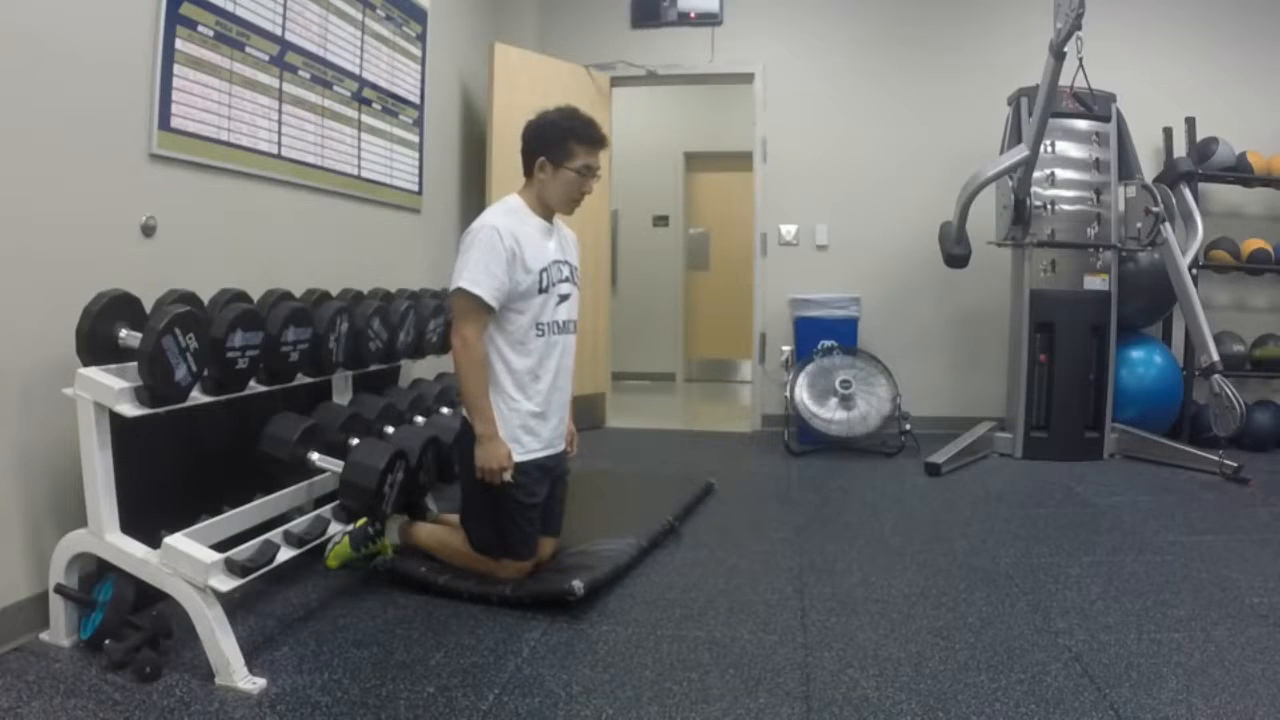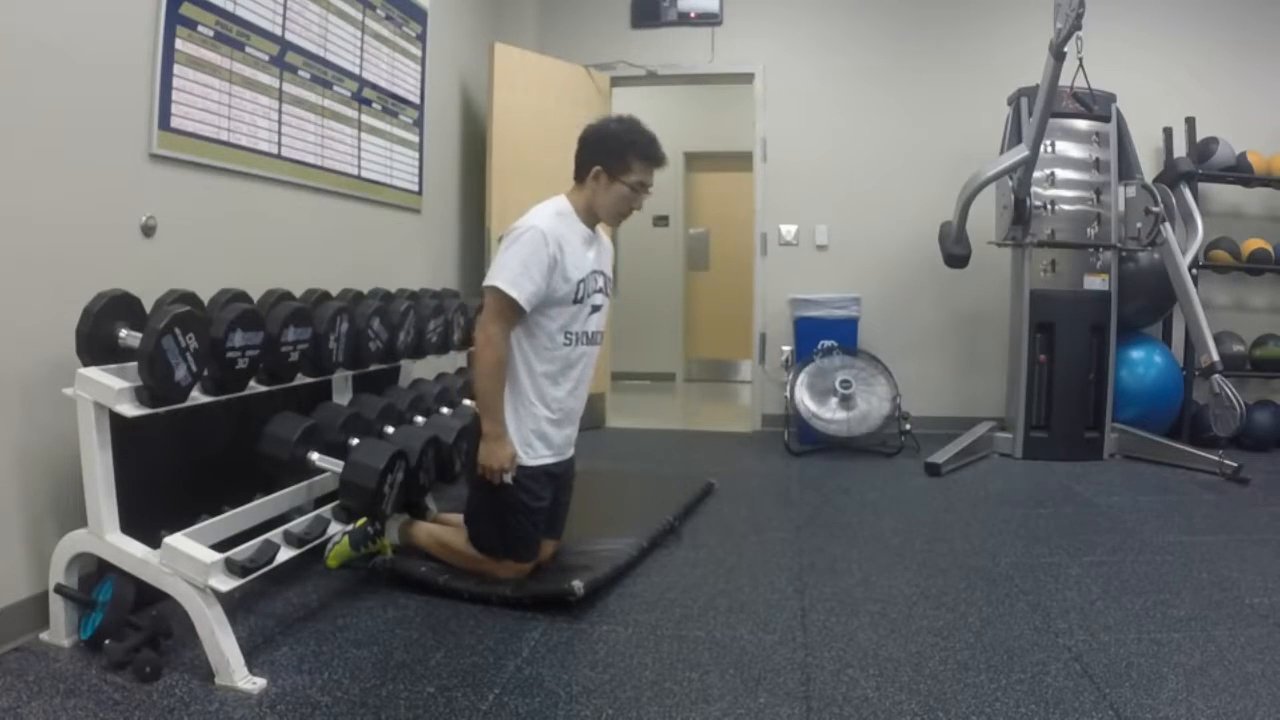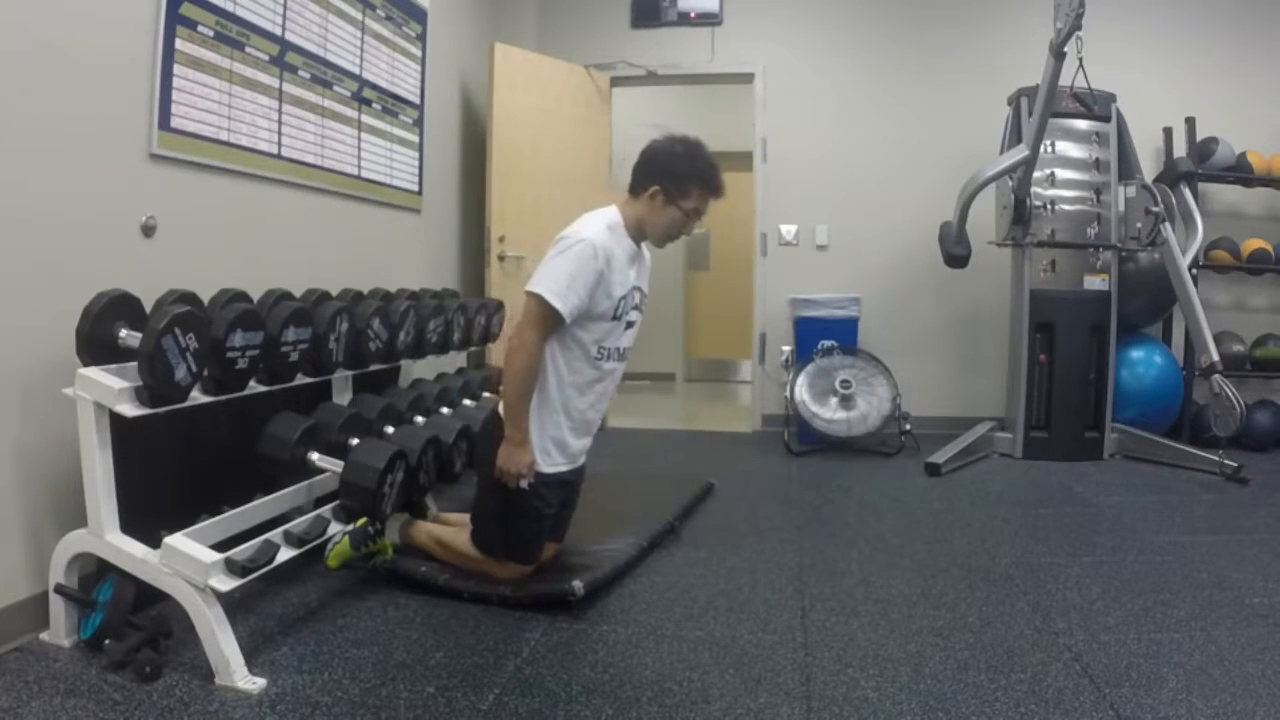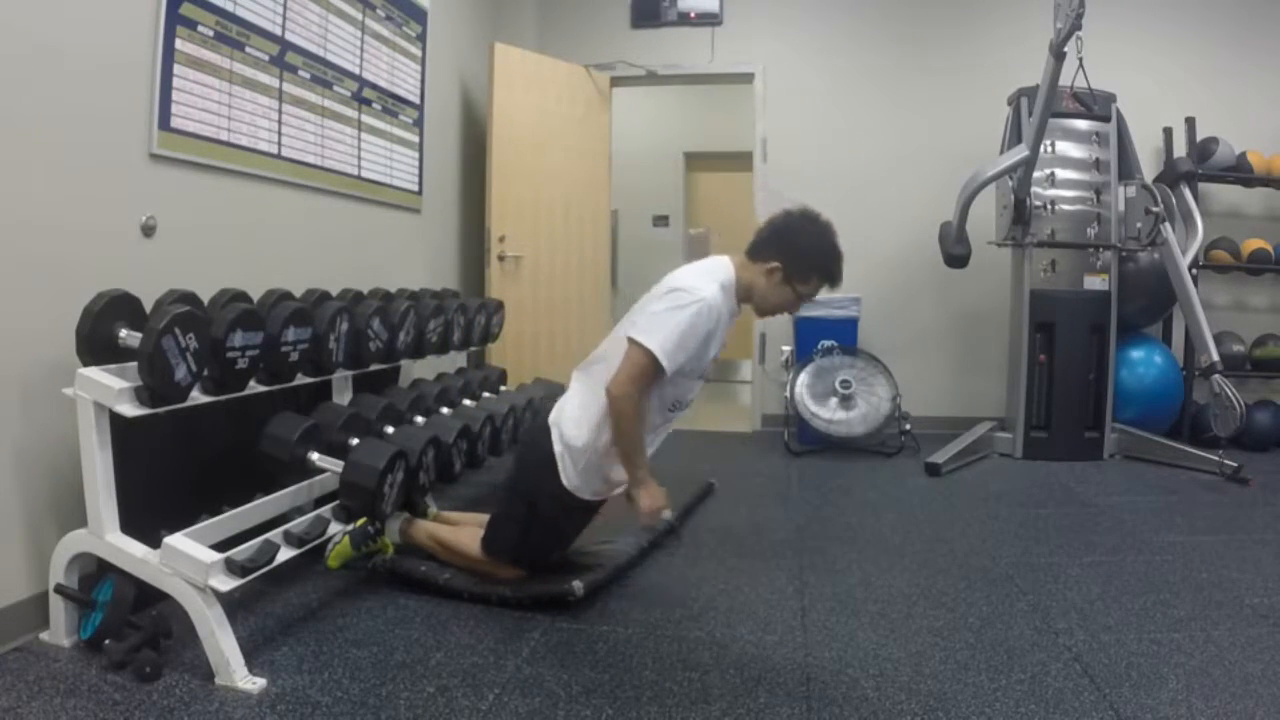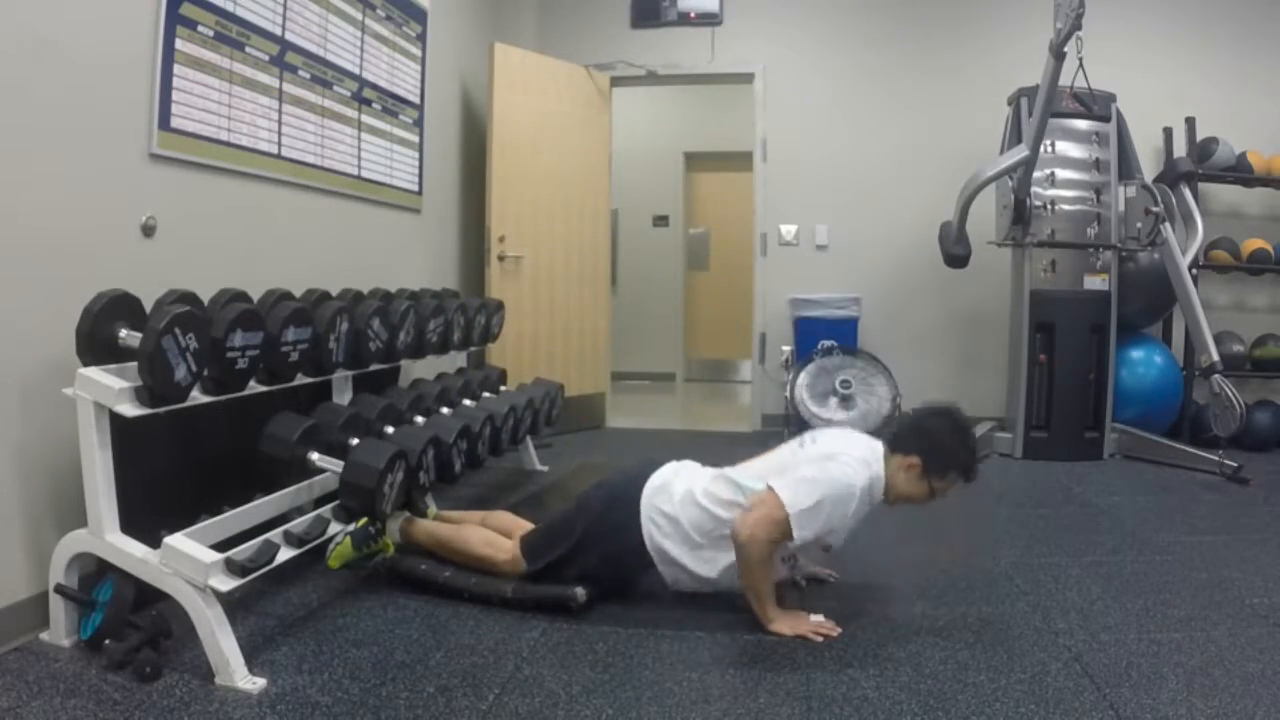
dt=1s
person 1, frame 1
left shoulder: (564, 236)
right shoulder: (497, 231)
right elbow: (467, 337)
left wrist: (565, 415)
right wrist: (488, 435)
left hip: (548, 436)
right hip: (507, 439)
left knee: (540, 551)
right knee: (510, 564)
left ankle: (423, 517)
right ankle: (392, 530)
person 1, frame 2
left shoulder: (600, 242)
right shoulder: (541, 234)
right elbow: (491, 334)
right wrist: (494, 434)
left hip: (558, 440)
right hip: (517, 442)
left knee: (541, 552)
right knee: (511, 564)
left ankle: (421, 517)
right ankle: (394, 530)
person 1, frame 3
left shoulder: (637, 253)
right shoulder: (590, 244)
right elbow: (525, 341)
right wrist: (516, 439)
left hip: (569, 445)
right hip: (534, 446)
left knee: (540, 553)
right knee: (510, 565)
left ankle: (421, 516)
right ankle: (395, 530)
person 1, frame 4
left shoulder: (720, 288)
right shoulder: (702, 299)
right elbow: (623, 389)
left wrist: (635, 470)
right wrist: (642, 482)
left hip: (584, 455)
right hip: (570, 457)
left knee: (530, 550)
right knee: (506, 564)
left ankle: (419, 517)
right ankle: (397, 530)
person 1, frame 5
left shoulder: (854, 447)
right shoulder: (850, 477)
right elbow: (750, 532)
left wrist: (793, 560)
right wrist: (771, 614)
left hip: (657, 491)
right hip: (638, 526)
left knee: (523, 536)
right knee: (510, 559)
left ankle: (411, 514)
right ankle: (395, 530)
